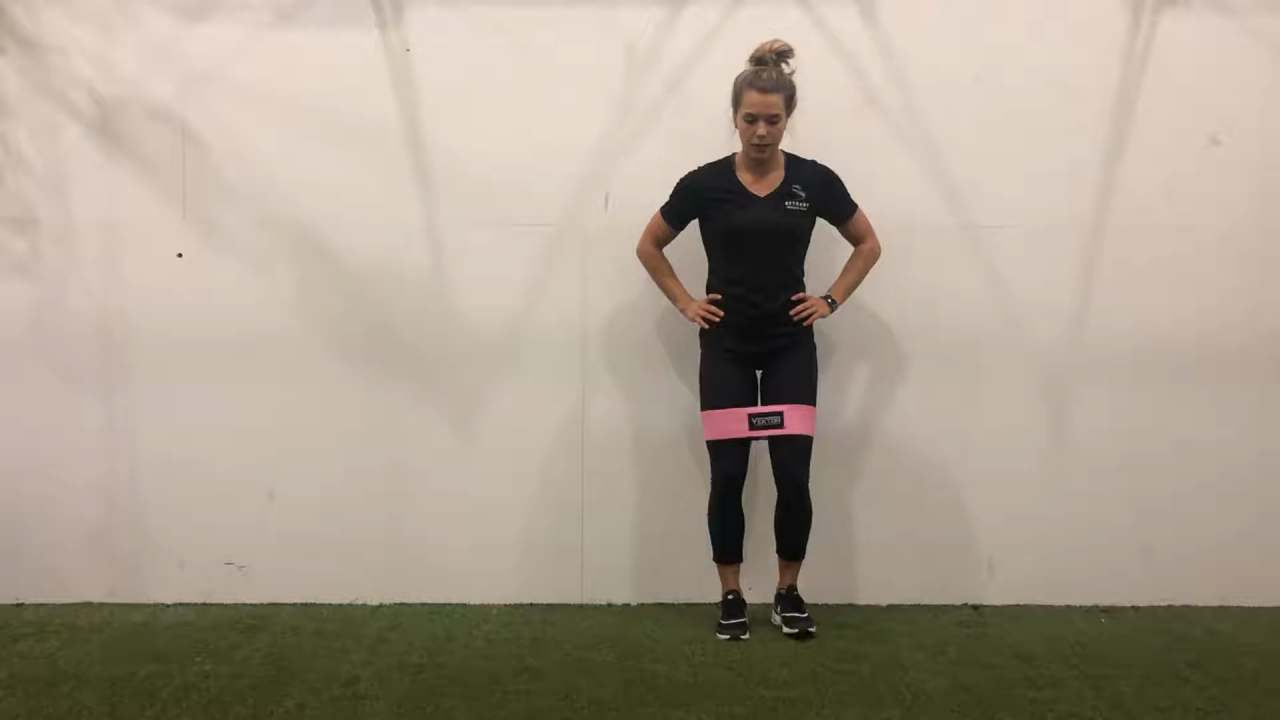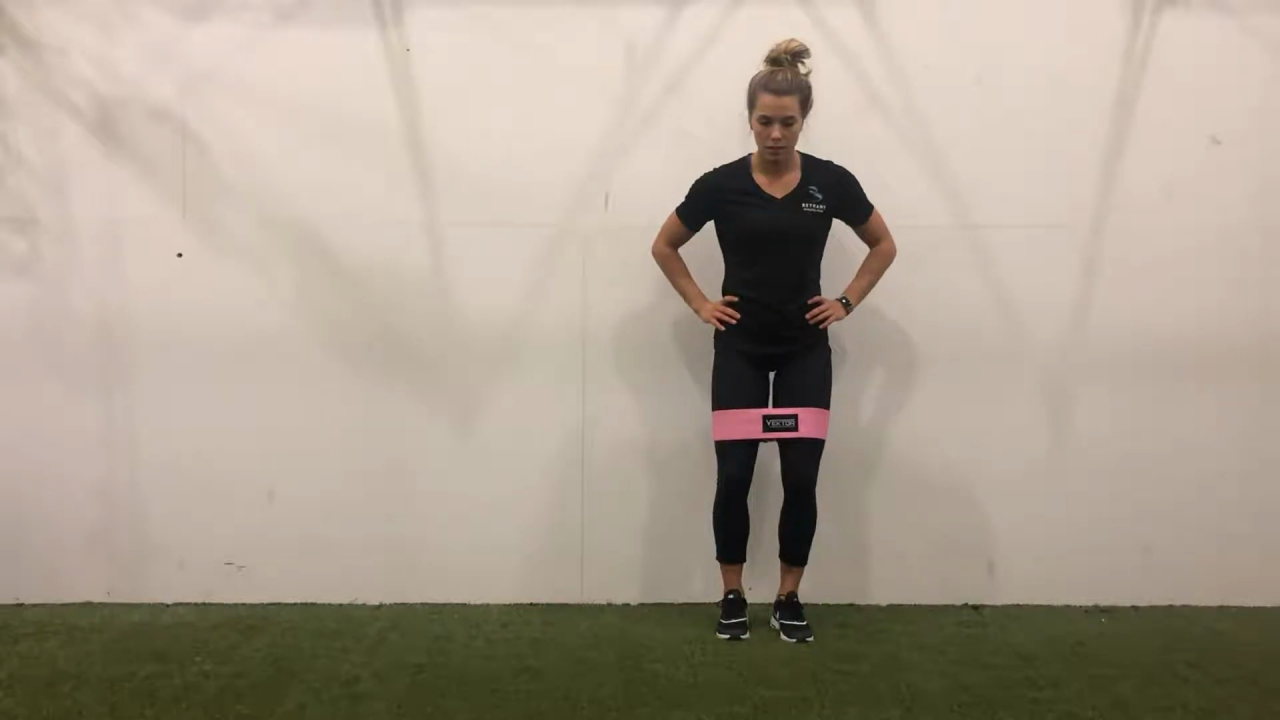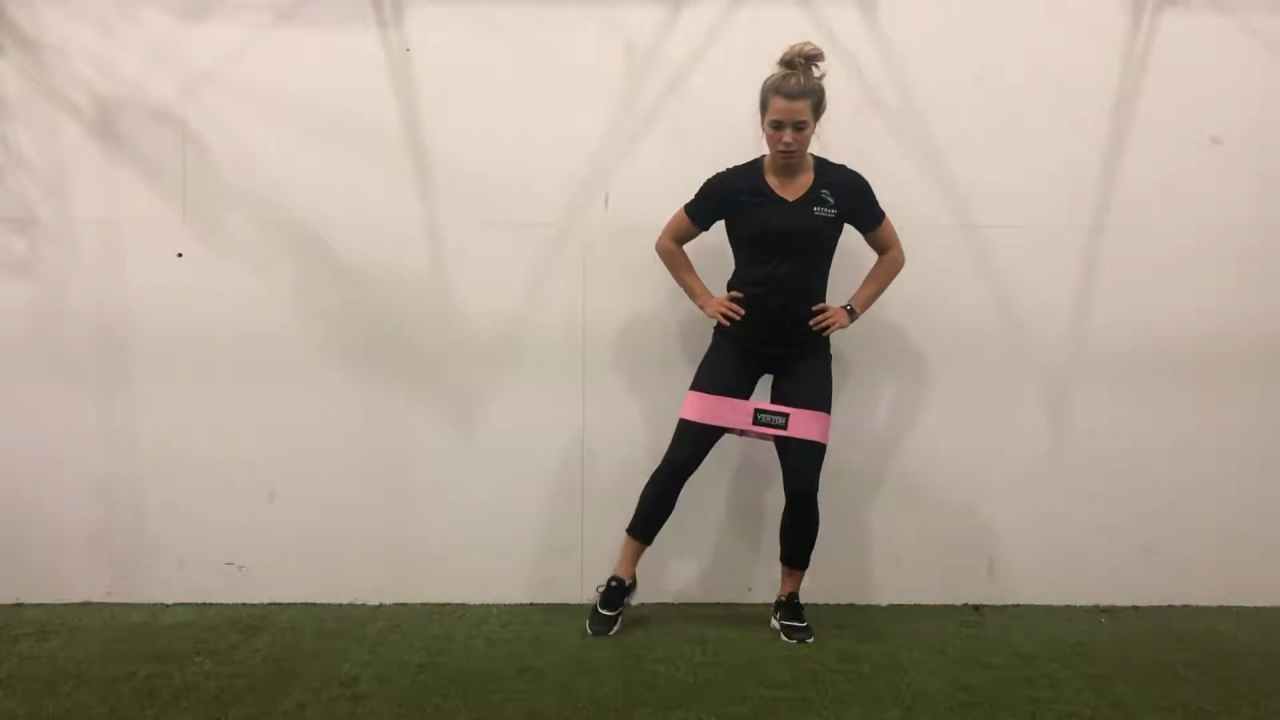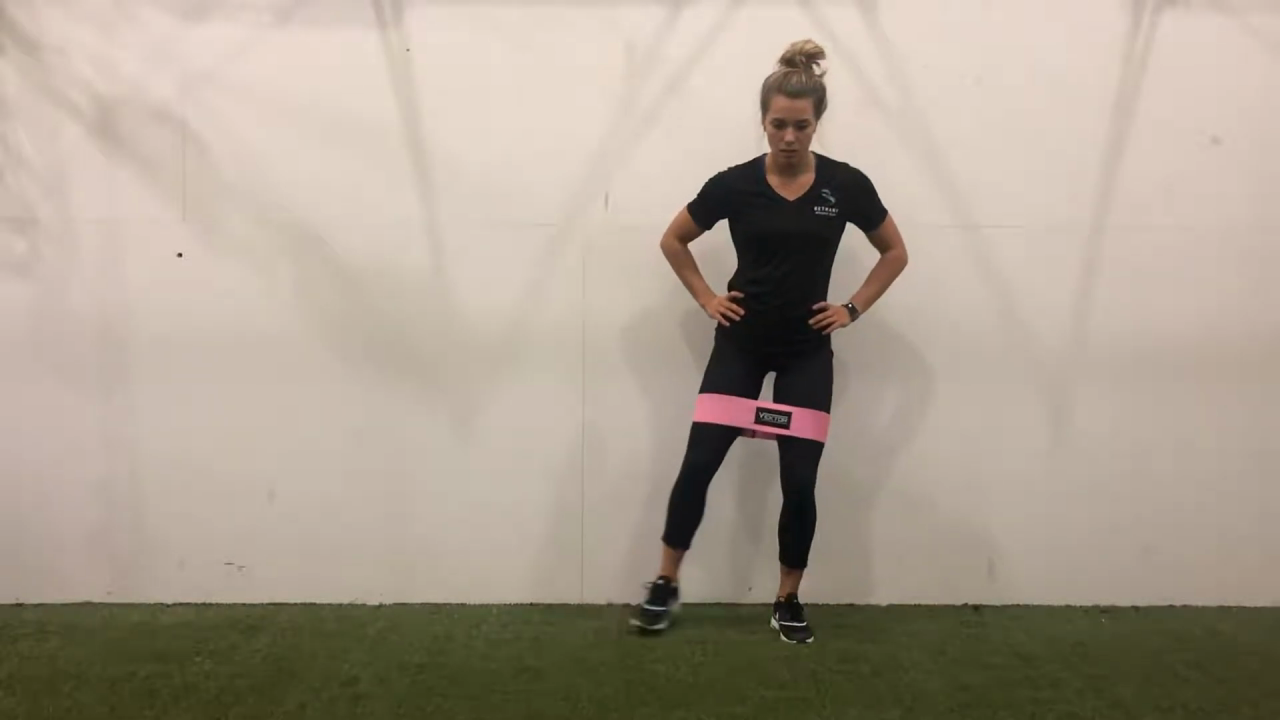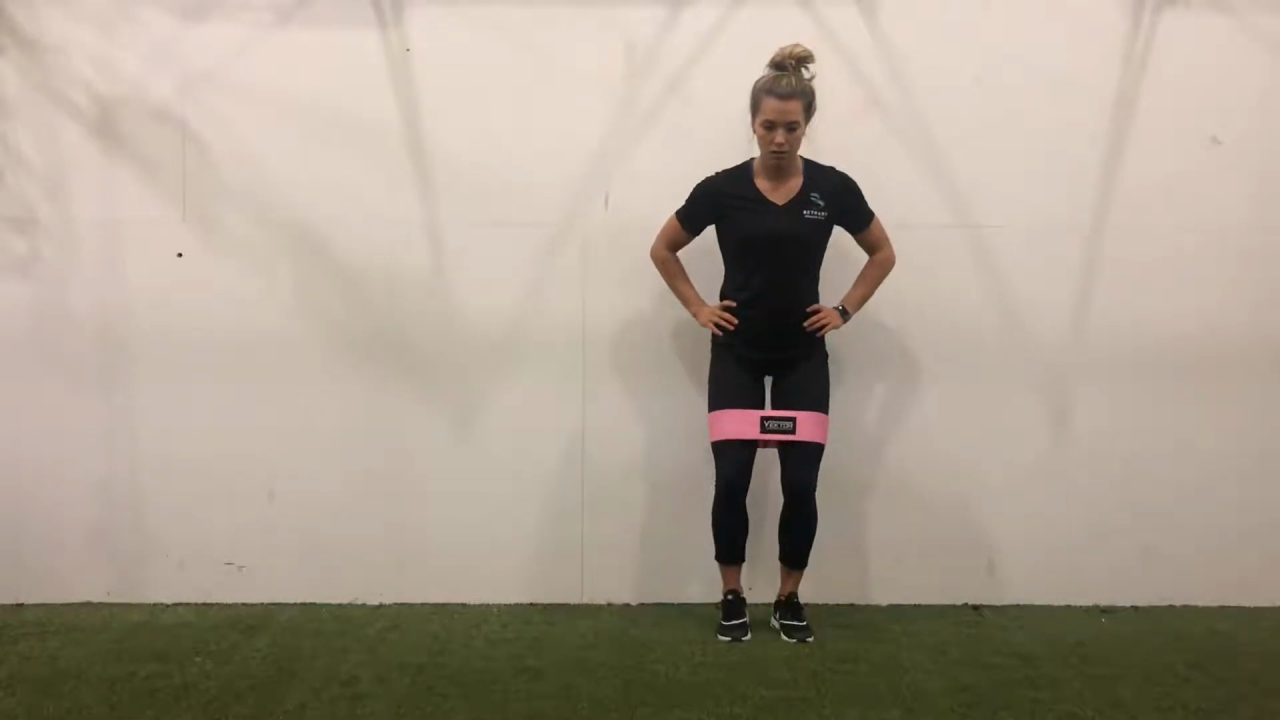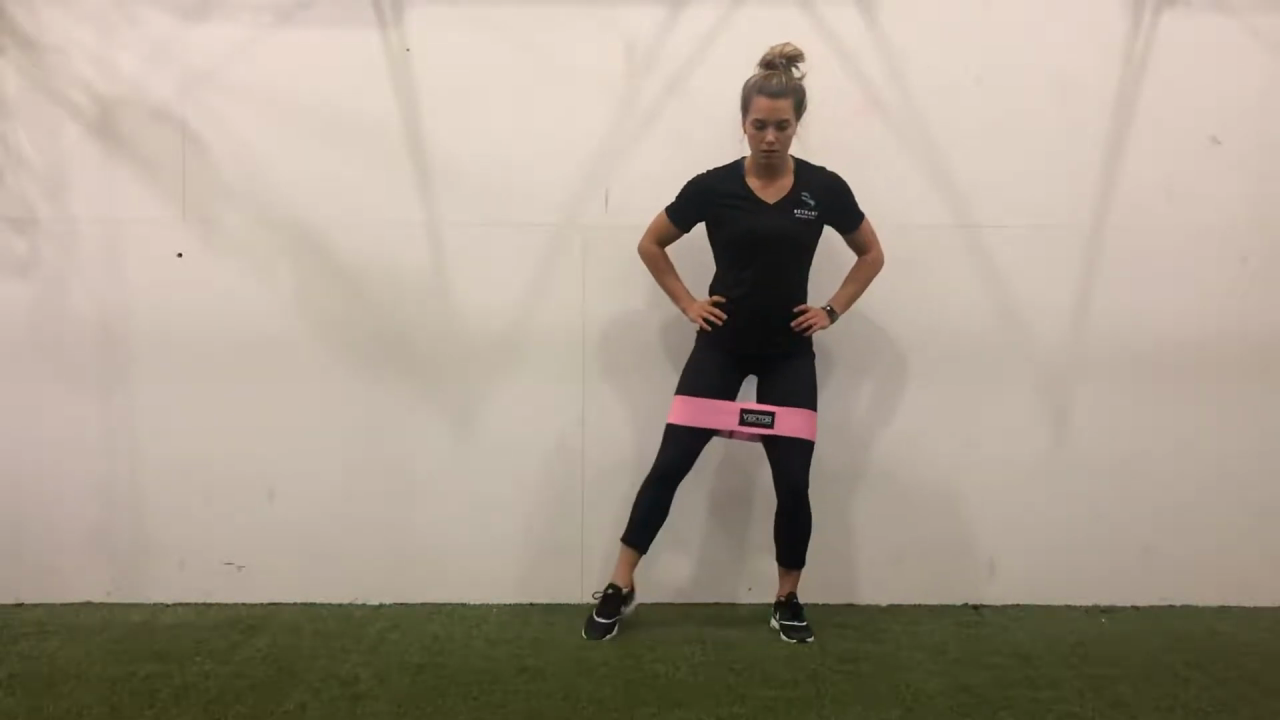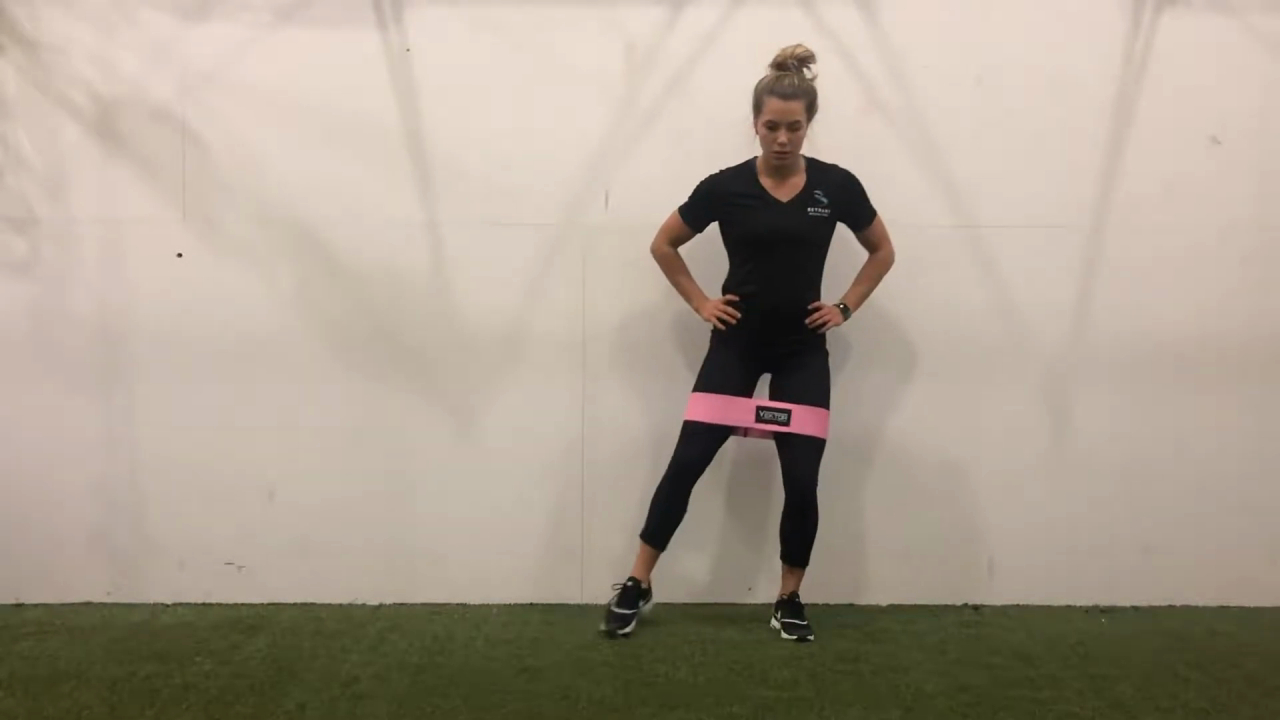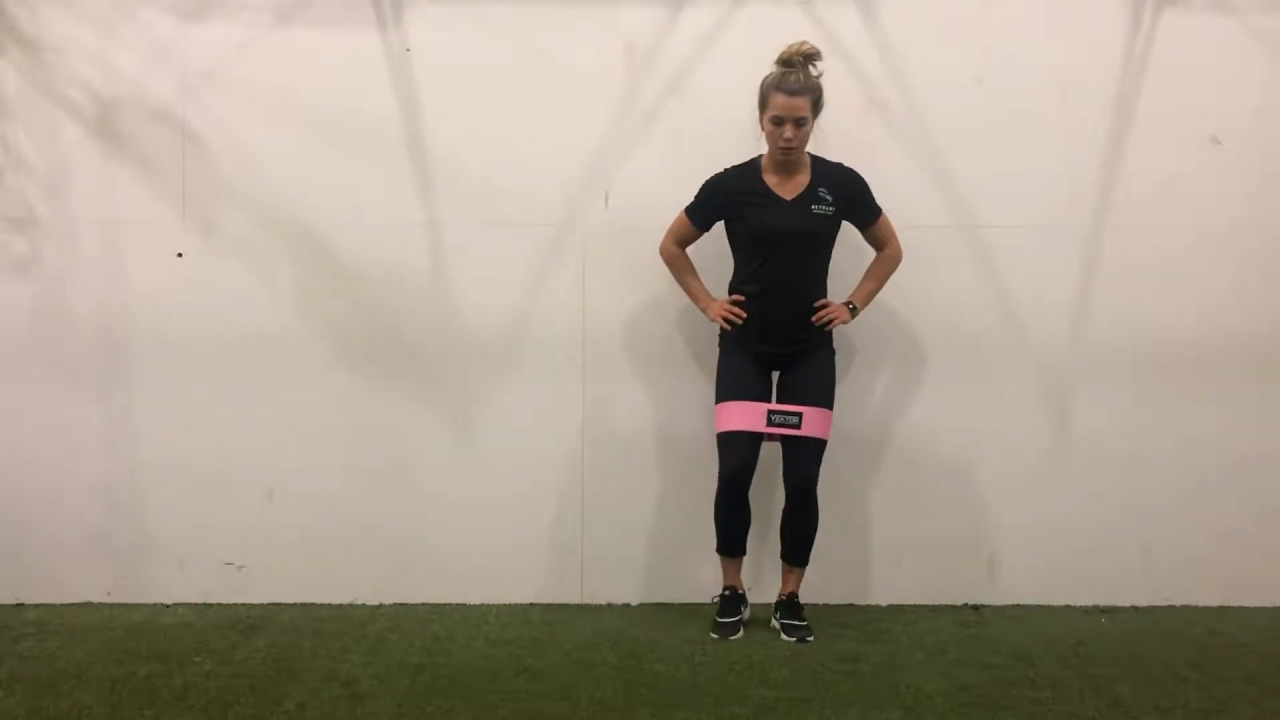
dt=0.5s
person 1, frame 1
left shoulder: (814, 179)
right shoulder: (706, 182)
left elbow: (868, 243)
right elbow: (649, 245)
left wrist: (831, 300)
right wrist: (685, 303)
left hip: (791, 347)
right hip: (726, 347)
left knee: (793, 478)
right knee: (727, 477)
left ankle: (789, 593)
right ankle: (731, 597)
person 1, frame 2
left shoulder: (831, 181)
right shoulder: (722, 184)
left elbow: (883, 246)
right elbow: (664, 247)
left wrist: (846, 302)
right wrist: (700, 303)
left hip: (805, 351)
right hip: (739, 348)
left knee: (800, 482)
right knee: (734, 479)
left ankle: (788, 599)
right ankle: (732, 596)
person 1, frame 3
left shoulder: (844, 186)
right shoulder: (732, 184)
left elbow: (892, 254)
right elbow: (668, 242)
left wrist: (851, 310)
right wrist: (704, 300)
left hip: (805, 353)
right hip: (737, 343)
left knee: (803, 485)
right knee: (680, 461)
left ankle: (788, 602)
right ankle: (621, 580)
person 1, frame 4
left shoulder: (846, 184)
right shoulder: (734, 183)
left elbow: (895, 254)
right elbow: (674, 241)
left wrist: (853, 308)
right wrist: (706, 298)
left hip: (806, 350)
right hip: (740, 345)
left knee: (799, 483)
right knee: (698, 466)
left ankle: (788, 601)
right ankle: (665, 583)
person 1, frame 5
left shoulder: (833, 188)
right shoulder: (722, 189)
left elbow: (882, 255)
right elbow: (662, 250)
left wrist: (844, 310)
right wrist: (698, 308)
left hip: (802, 356)
right hip: (737, 353)
left knee: (800, 486)
right knee: (731, 482)
left ankle: (789, 600)
right ankle: (732, 596)
person 1, frame 6
left shoulder: (824, 188)
right shoulder: (713, 186)
left elbow: (871, 255)
right elbow: (651, 244)
left wrist: (832, 310)
right wrist: (686, 302)
left hip: (788, 354)
right hip: (720, 347)
left knee: (793, 486)
right knee: (670, 466)
left ankle: (788, 602)
right ankle: (618, 590)
person 1, frame 7
left shoulder: (837, 185)
right shoulder: (726, 186)
left elbow: (882, 252)
right elbow: (664, 244)
left wrist: (844, 307)
right wrist: (699, 302)
left hip: (802, 353)
right hip: (736, 346)
left knee: (802, 483)
right knee: (687, 463)
left ankle: (789, 601)
right ankle: (637, 584)
person 1, frame 8
left shoulder: (841, 183)
right shoulder: (731, 184)
left elbow: (889, 250)
right elbow: (672, 246)
left wrist: (852, 306)
right wrist: (706, 303)
left hip: (809, 351)
right hip: (745, 347)
left knee: (802, 482)
right knee: (735, 472)
left ankle: (789, 600)
right ankle: (731, 592)
